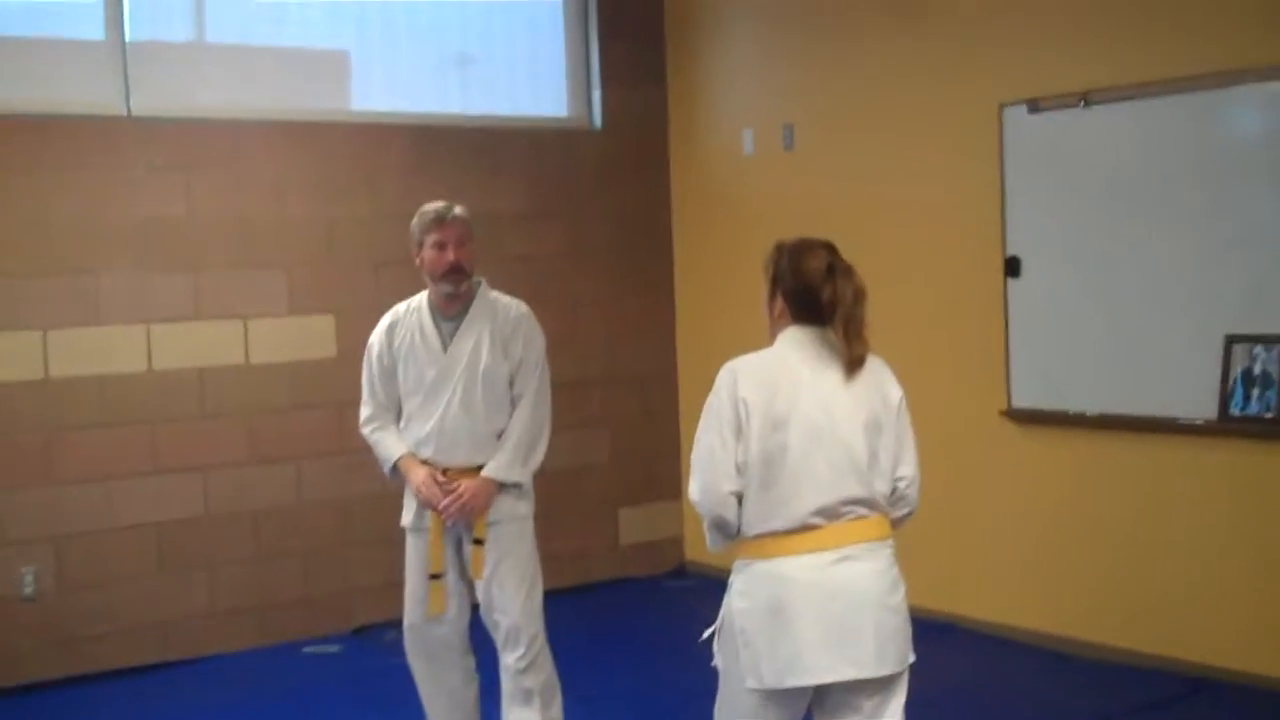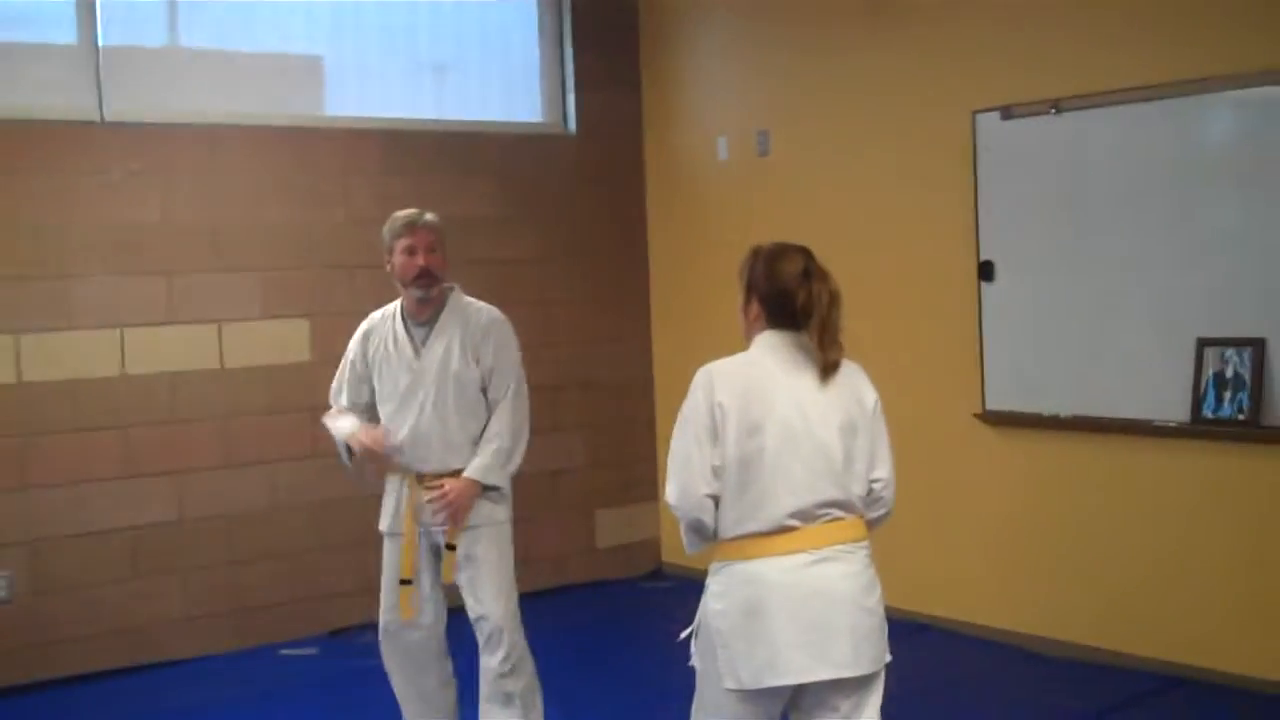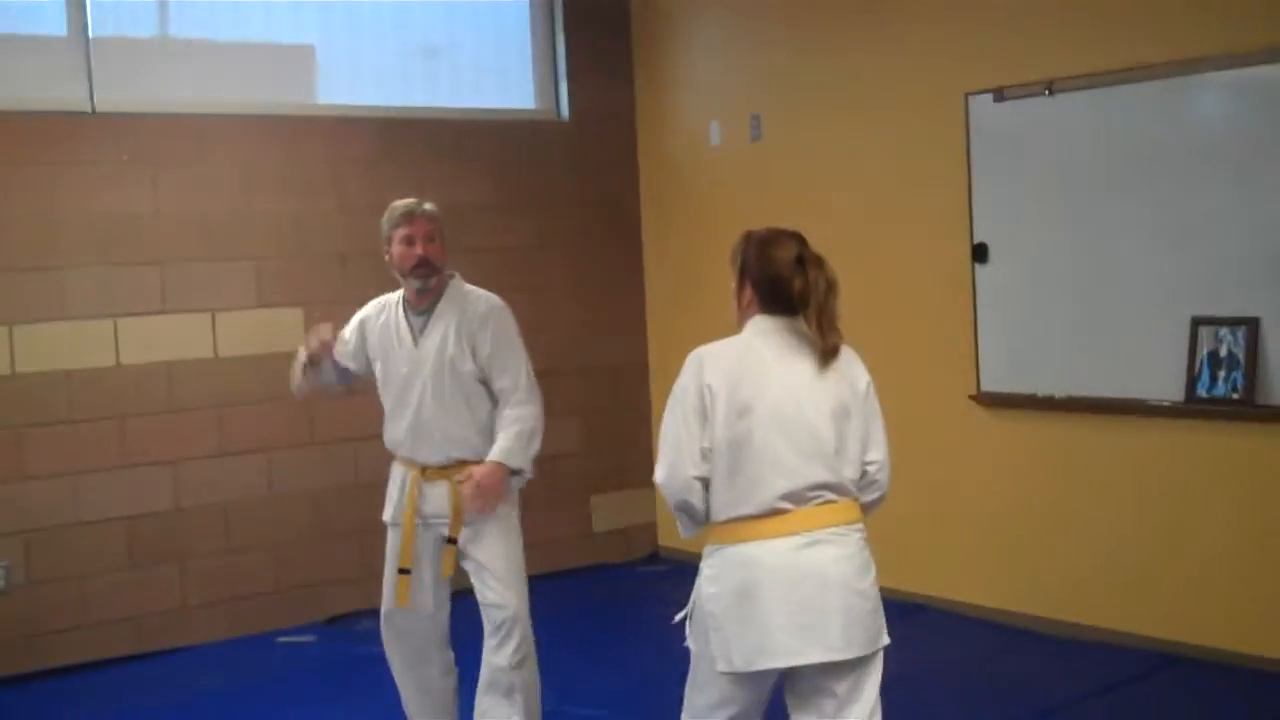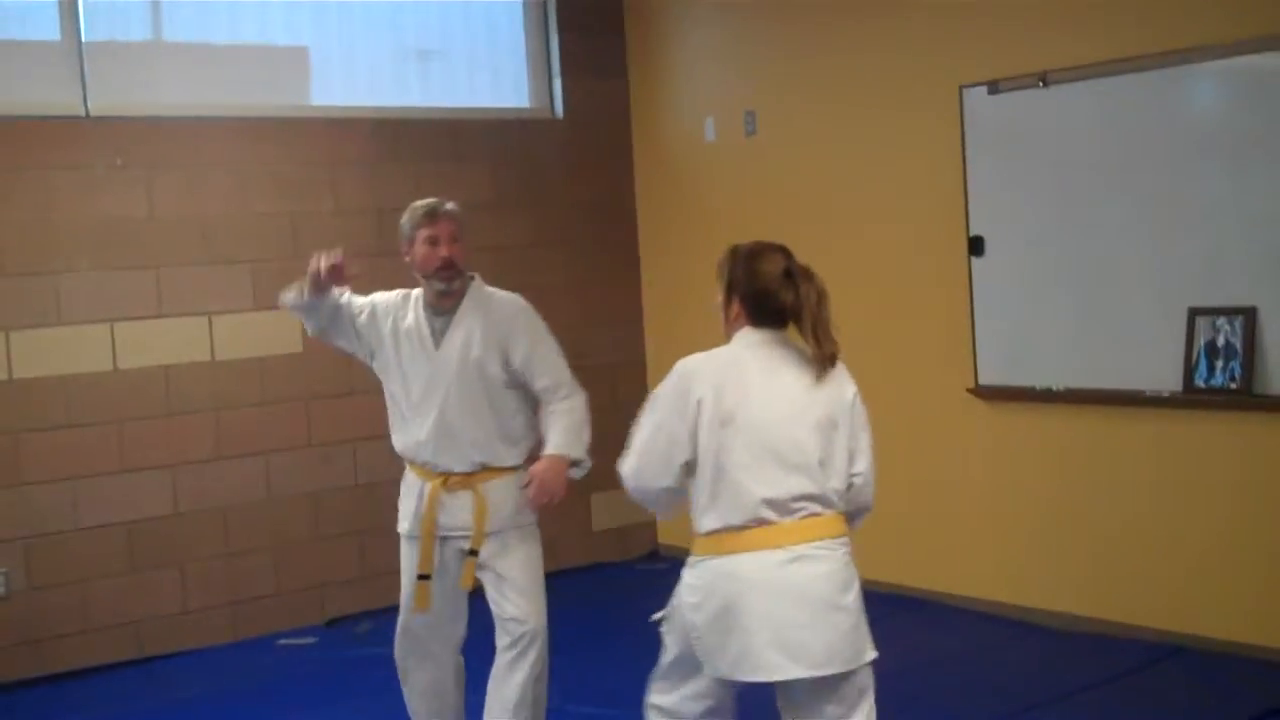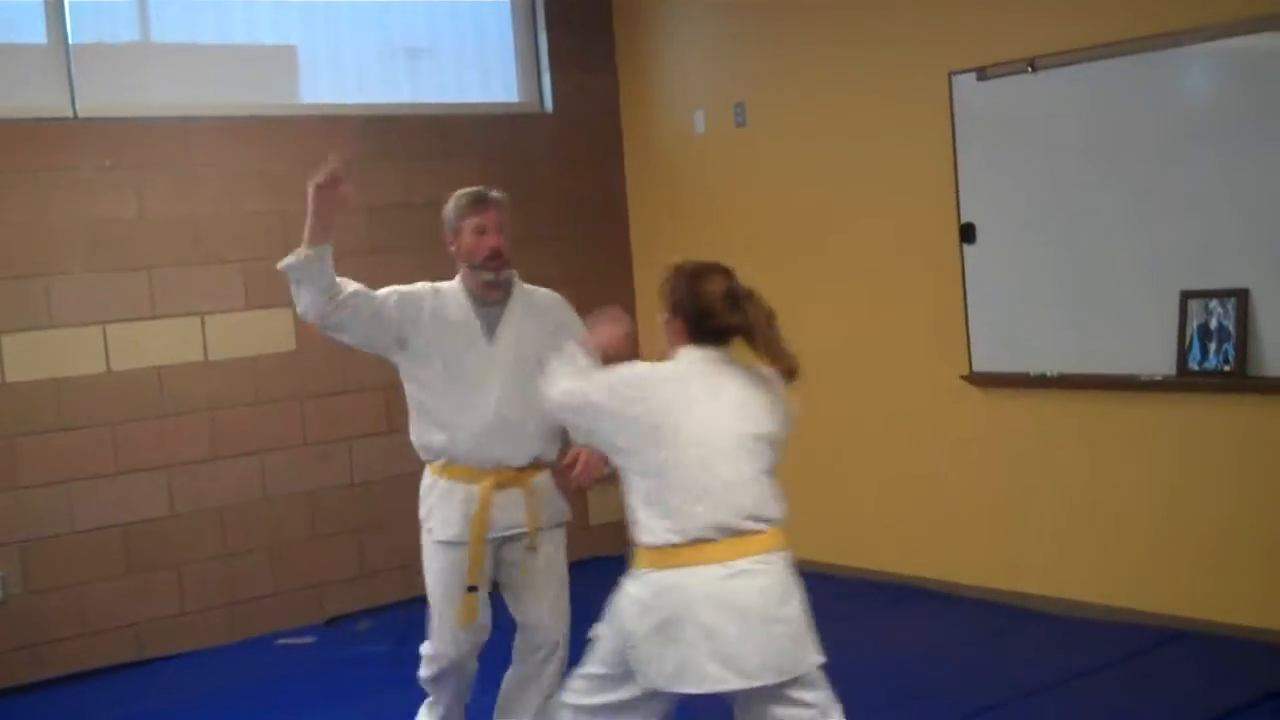
dt=0.2s
person 1, frame 1
left shoulder: (513, 319)
right shoulder: (394, 328)
left elbow: (532, 414)
right elbow: (376, 416)
left wrist: (490, 480)
right wrist: (408, 466)
left hip: (498, 494)
right hip: (428, 497)
left knee: (517, 627)
right knee: (428, 627)
person 1, frame 2
left shoulder: (485, 323)
right shoulder: (373, 333)
left elbow: (511, 414)
right elbow: (344, 404)
left wrist: (472, 480)
right wrist: (355, 434)
left hip: (474, 498)
right hip: (405, 499)
left knee: (498, 623)
right knee: (405, 630)
person 1, frame 3
left shoulder: (484, 311)
right shoulder: (375, 319)
left elbow: (521, 398)
right elbow: (327, 371)
left wrist: (504, 463)
right wrist: (314, 352)
left hip: (480, 489)
right hip: (411, 489)
left knee: (507, 613)
right knee: (406, 620)
person 1, frame 4
left shoulder: (509, 314)
right shoulder: (386, 317)
left elbow: (563, 394)
right elbow: (321, 315)
left wrist: (560, 455)
right wrist: (316, 283)
left hip: (501, 499)
right hip: (428, 500)
left knee: (524, 628)
right knee: (424, 633)
person 1, frame 5
left shoulder: (553, 311)
right shoulder: (416, 310)
right elbow: (323, 304)
left wrist: (596, 441)
right wrist: (319, 221)
left hip: (536, 498)
right hip: (458, 501)
left knee: (545, 637)
right knee: (454, 648)
person 2, frame 1
left shoulder: (743, 377)
right shoulder: (878, 377)
left elbow: (714, 496)
right elbow: (903, 492)
left hip: (776, 592)
right hip: (865, 585)
person 2, frame 2
left shoulder: (720, 381)
right shoulder: (853, 381)
left elbow: (691, 499)
right elbow: (879, 494)
left hip: (753, 592)
right hip: (843, 584)
person 2, frame 3
left shoulder: (711, 365)
right shoulder: (846, 365)
left elbow: (679, 481)
right elbow: (874, 477)
left hip: (747, 571)
right hip: (835, 565)
person 2, frame 4
left shoulder: (697, 376)
right shoulder: (832, 378)
left elbow: (646, 479)
right elbow: (858, 488)
left wrist: (701, 491)
left hip: (728, 579)
right hip: (819, 575)
person 2, frame 5
left shoulder: (641, 387)
right shoulder: (767, 391)
left elbow: (563, 393)
left wrist: (593, 349)
left hip: (671, 594)
right hip: (759, 586)
